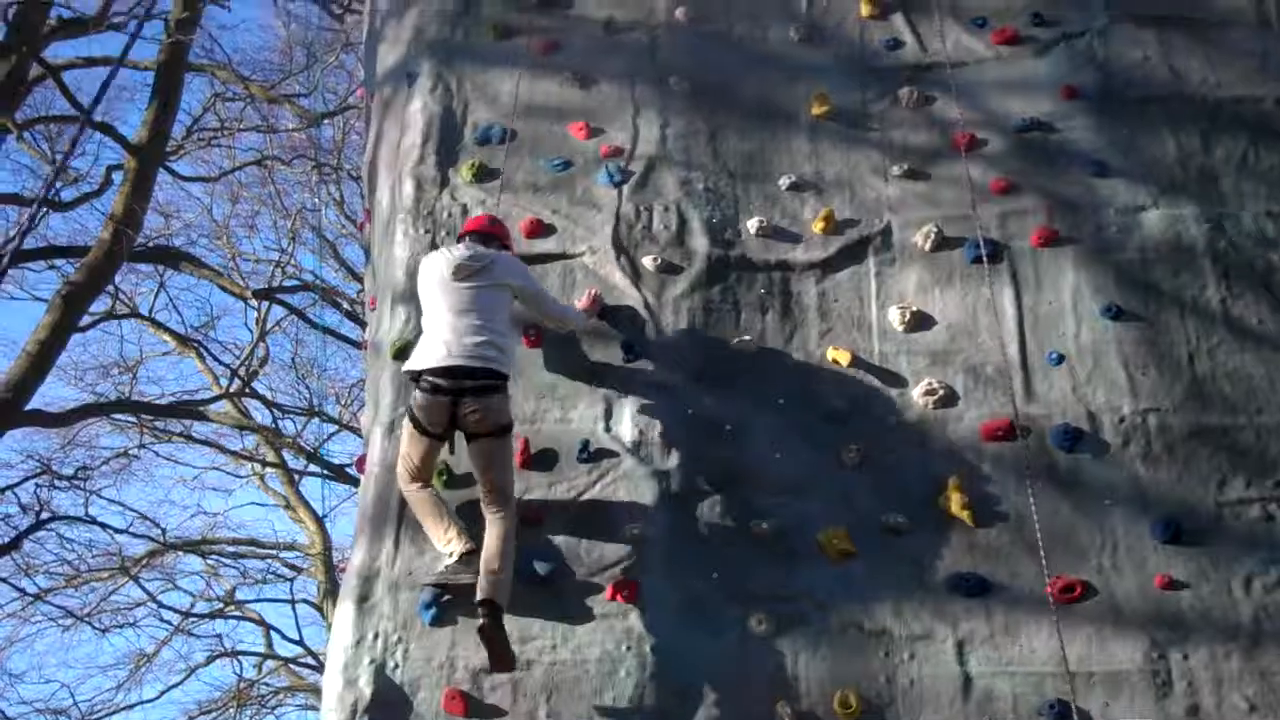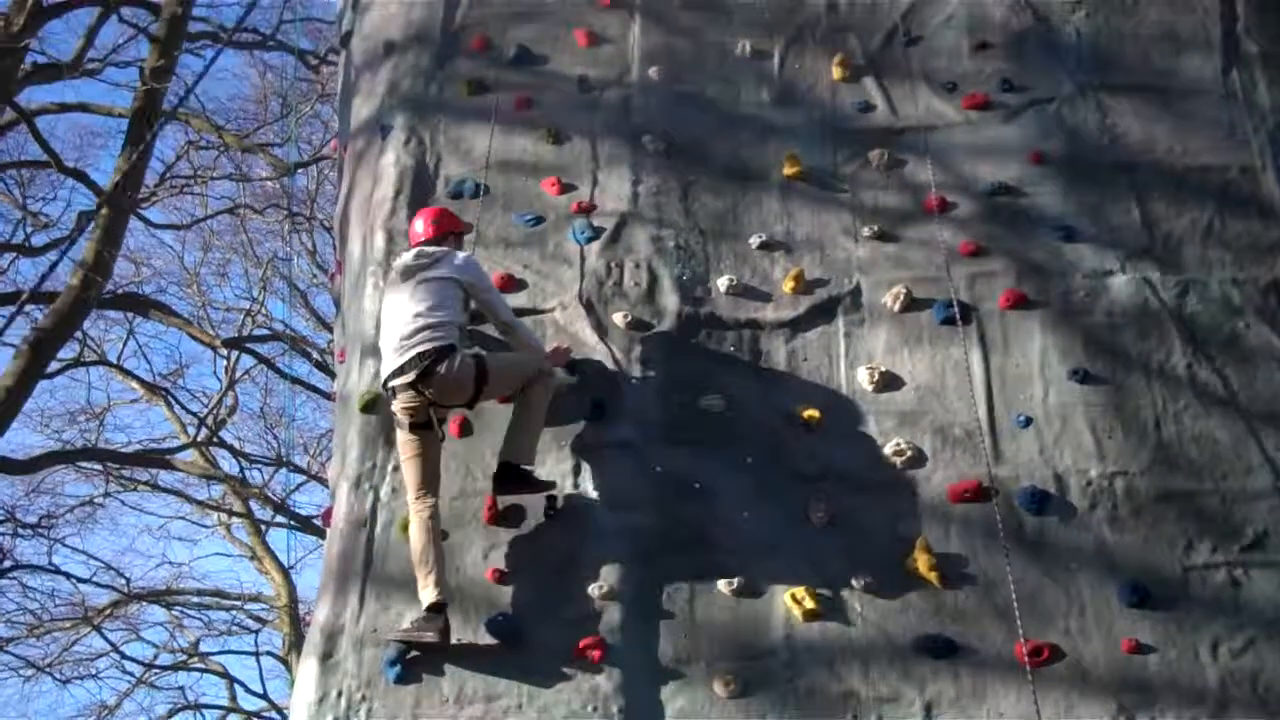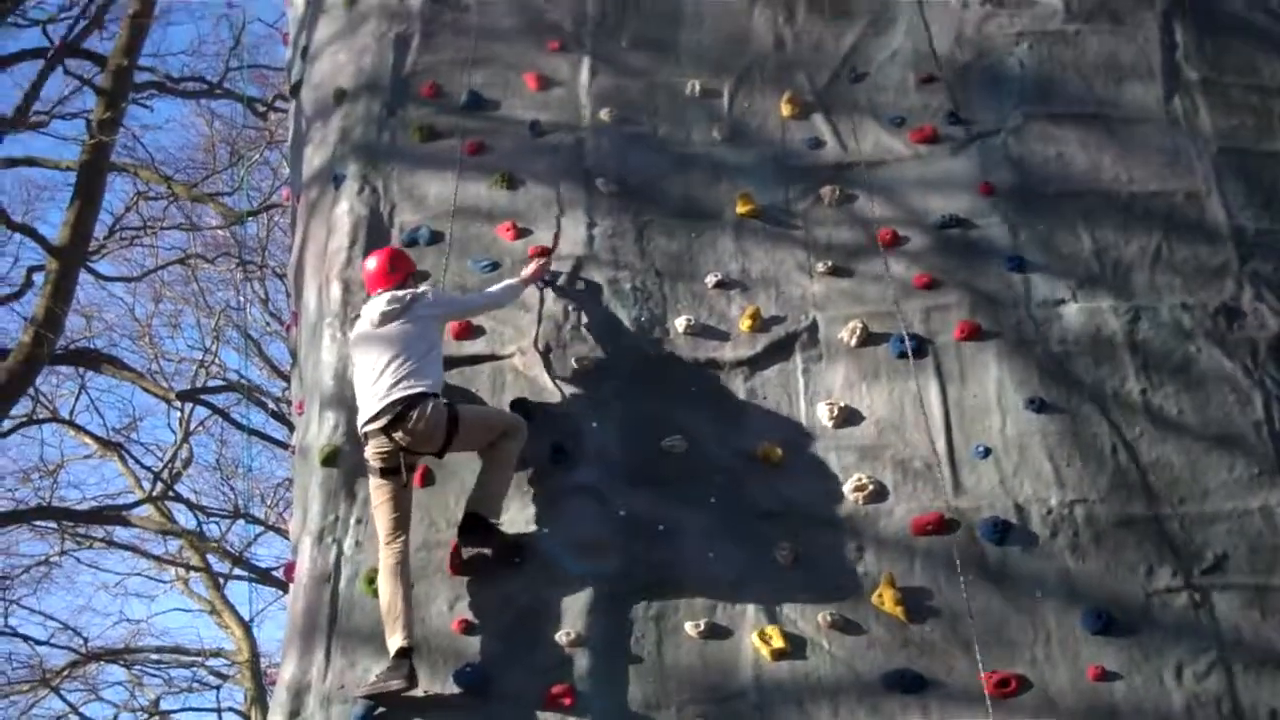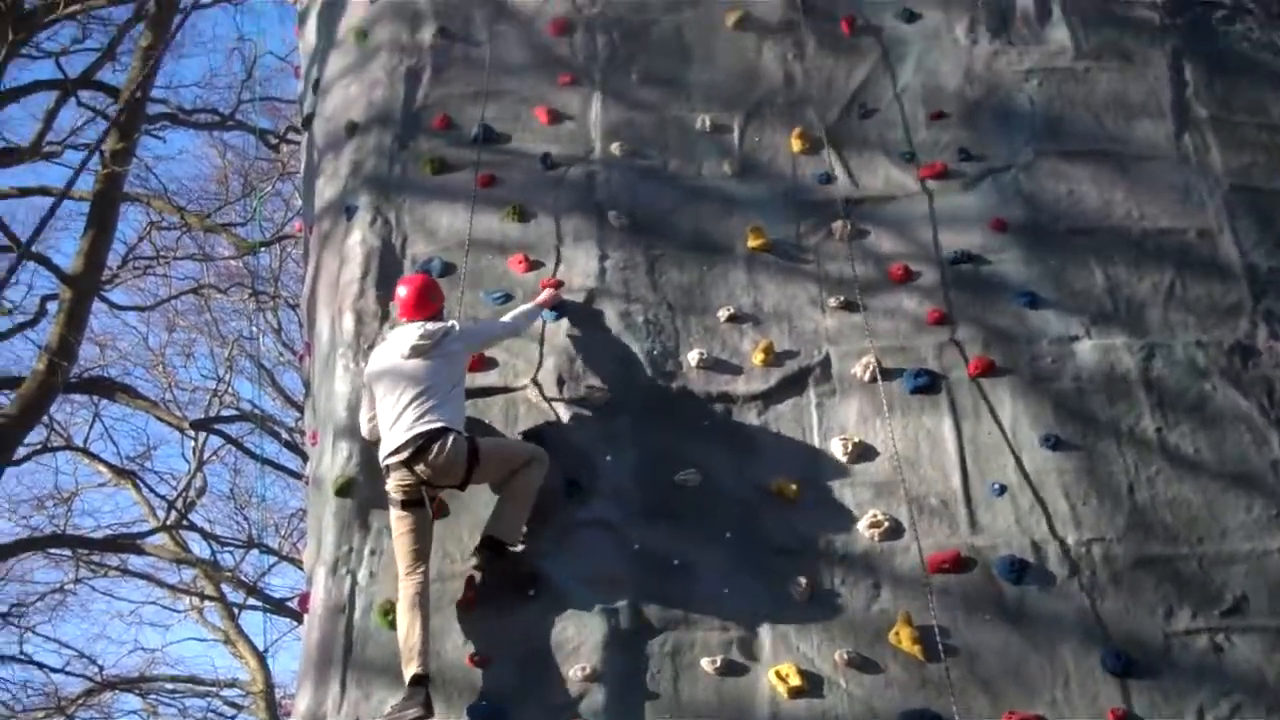
dt=0.5s
person 1, frame 1
left shoulder: (430, 264)
right shoulder: (508, 267)
right elbow: (557, 319)
right wrist: (582, 315)
left hip: (431, 387)
right hip: (485, 391)
left knee: (412, 478)
right knee: (498, 508)
left ankle: (461, 554)
right ankle: (491, 607)
person 1, frame 2
left shoulder: (395, 280)
right shoulder: (458, 263)
right elbow: (504, 320)
right wrist: (546, 354)
left hip: (401, 391)
right hip: (443, 369)
left knee: (422, 503)
right knee: (539, 371)
left ankle: (433, 611)
right ankle: (511, 470)
person 1, frame 3
left shoulder: (359, 329)
right shoulder: (427, 301)
right elbow: (490, 299)
right wrist: (526, 279)
left hip: (375, 437)
right hip: (419, 415)
left knee: (392, 547)
right knee: (511, 427)
left ankle: (400, 657)
right ankle: (477, 521)
person 1, frame 4
left shoulder: (379, 355)
right shoulder: (452, 336)
left elbow: (368, 429)
right elbow: (508, 326)
right wrist: (540, 303)
left hip: (397, 471)
right hip: (442, 451)
left knee: (411, 579)
right knee: (534, 458)
right ankle: (496, 547)
